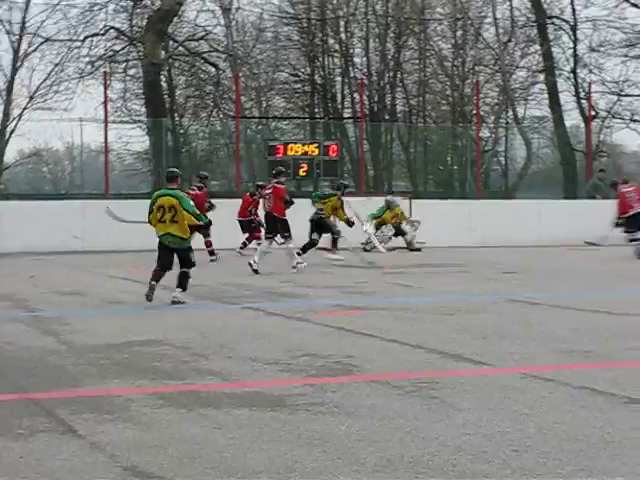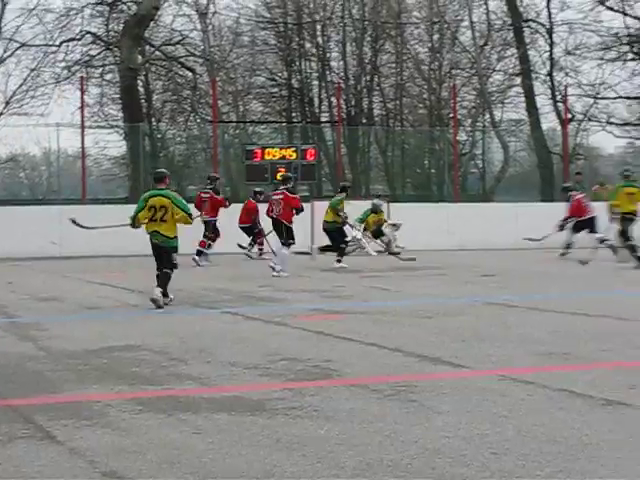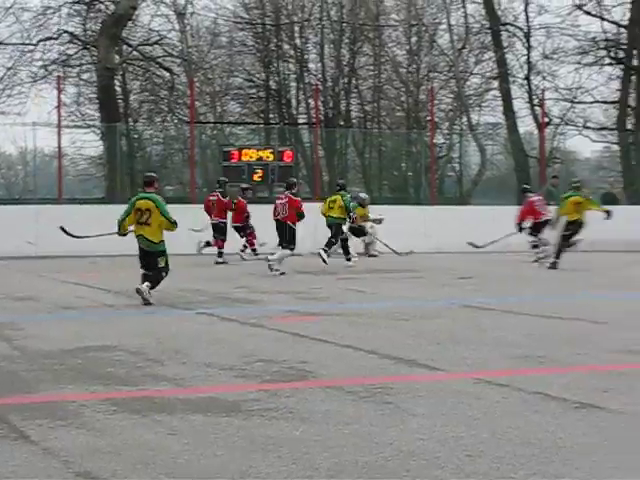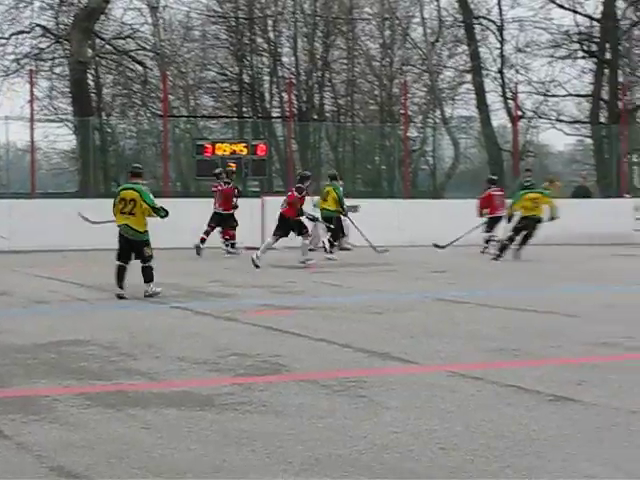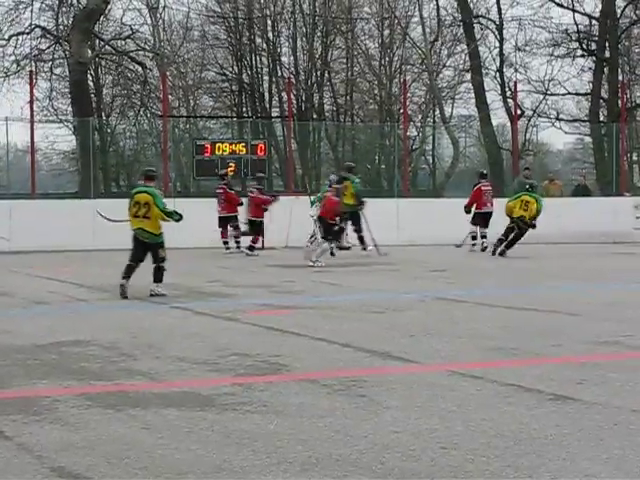
dt=0.2s
person 1, frame 1
left shoulder: (156, 196)
right shoulder: (180, 197)
left elbow: (152, 219)
right elbow: (193, 215)
right wrist: (205, 222)
left hip: (164, 238)
right hip: (181, 238)
left knee: (162, 266)
right knee: (186, 267)
left ankle: (152, 284)
right ankle: (178, 294)
person 1, frame 2
left shoulder: (147, 197)
right shoulder: (172, 196)
left elbow: (136, 218)
right elbow: (187, 215)
left wrist: (135, 223)
right wrist: (188, 219)
left hip: (154, 237)
right hip: (168, 237)
left knee: (161, 267)
right knee: (168, 268)
left ankle: (164, 296)
right ankle: (157, 292)
person 1, frame 3
left shoulder: (136, 200)
right shoulder: (157, 200)
left elbow: (125, 219)
right elbow: (168, 222)
left wrist: (122, 231)
right wrist: (173, 225)
left hip: (141, 240)
right hip: (155, 242)
left knee: (147, 269)
right knee: (162, 271)
left ankle: (146, 295)
right ankle: (144, 287)
person 1, frame 4
left shoulder: (120, 190)
right shoulder: (142, 190)
left elbow: (116, 210)
right elbow: (151, 207)
right wrist: (162, 213)
left hip: (124, 230)
right hip: (138, 231)
left knee: (122, 260)
right knee: (146, 260)
left ankle: (120, 289)
right ankle: (149, 288)
person 1, frame 5
left shoulder: (134, 193)
right shoulder: (155, 193)
left elbow: (131, 212)
right elbow: (163, 212)
right wrist: (176, 216)
left hip: (138, 232)
right hip: (153, 233)
left knee: (134, 260)
right knee: (159, 261)
left ankle: (124, 281)
right ankle: (156, 288)
